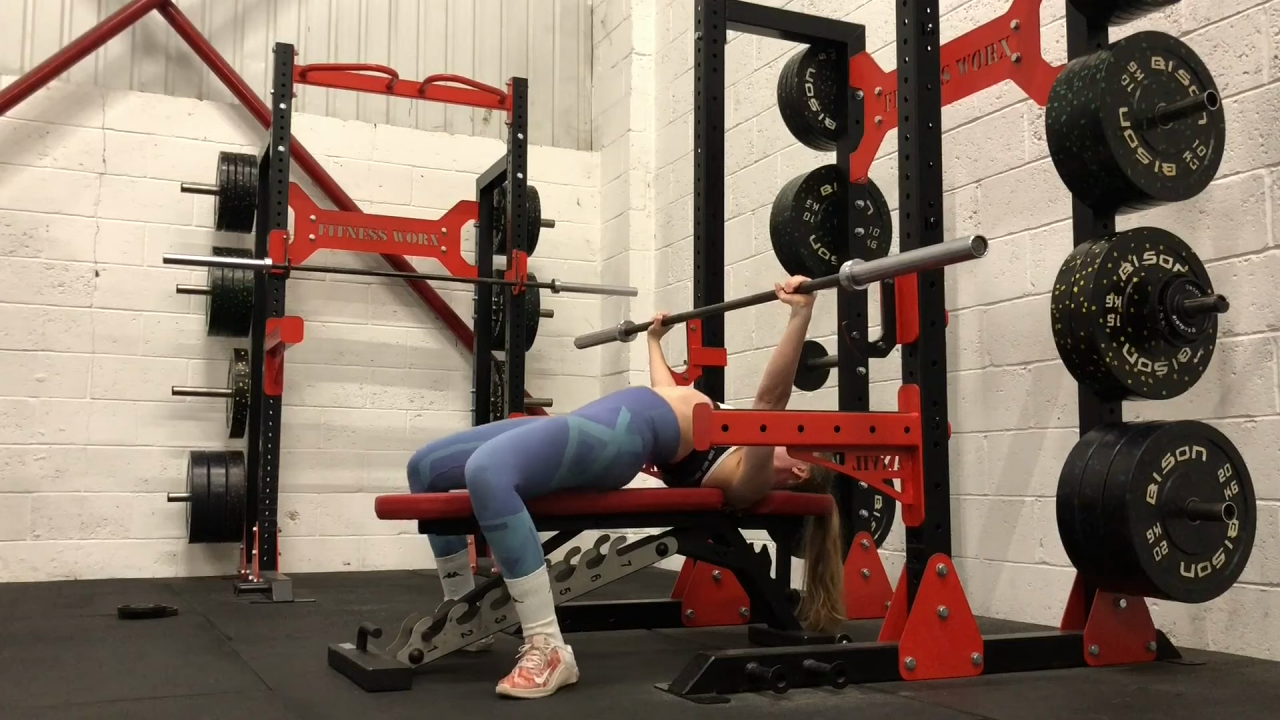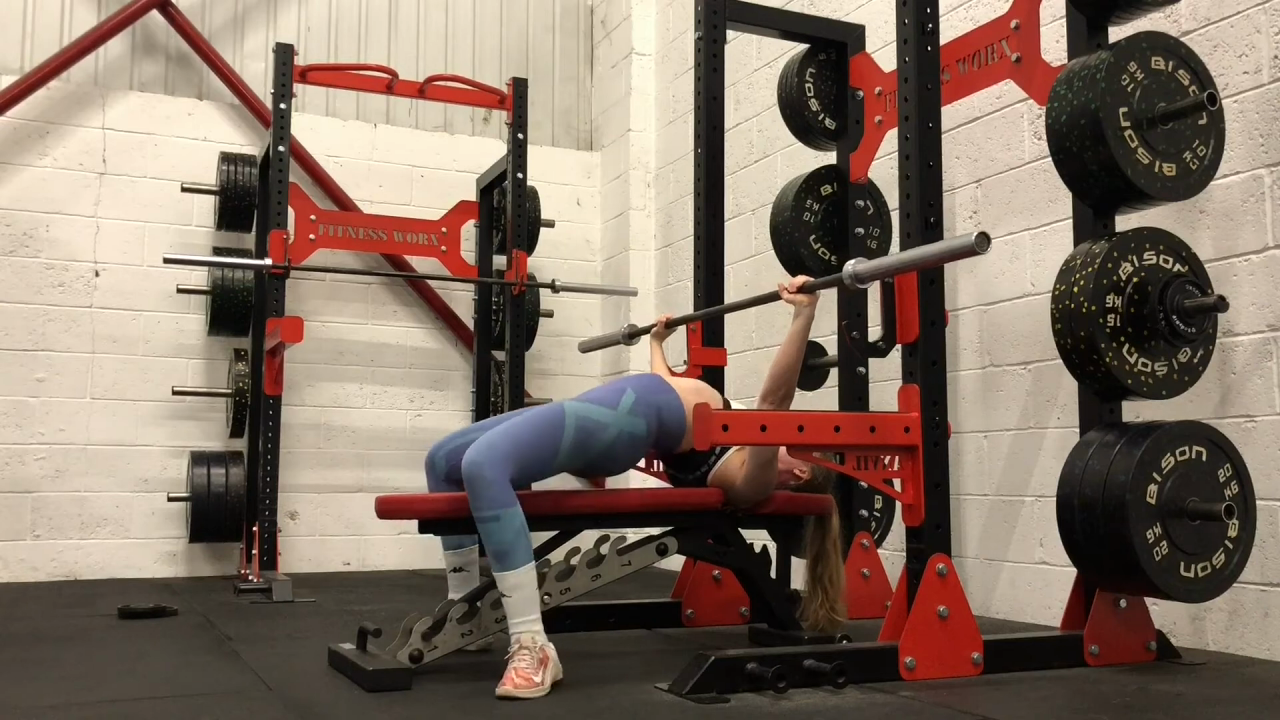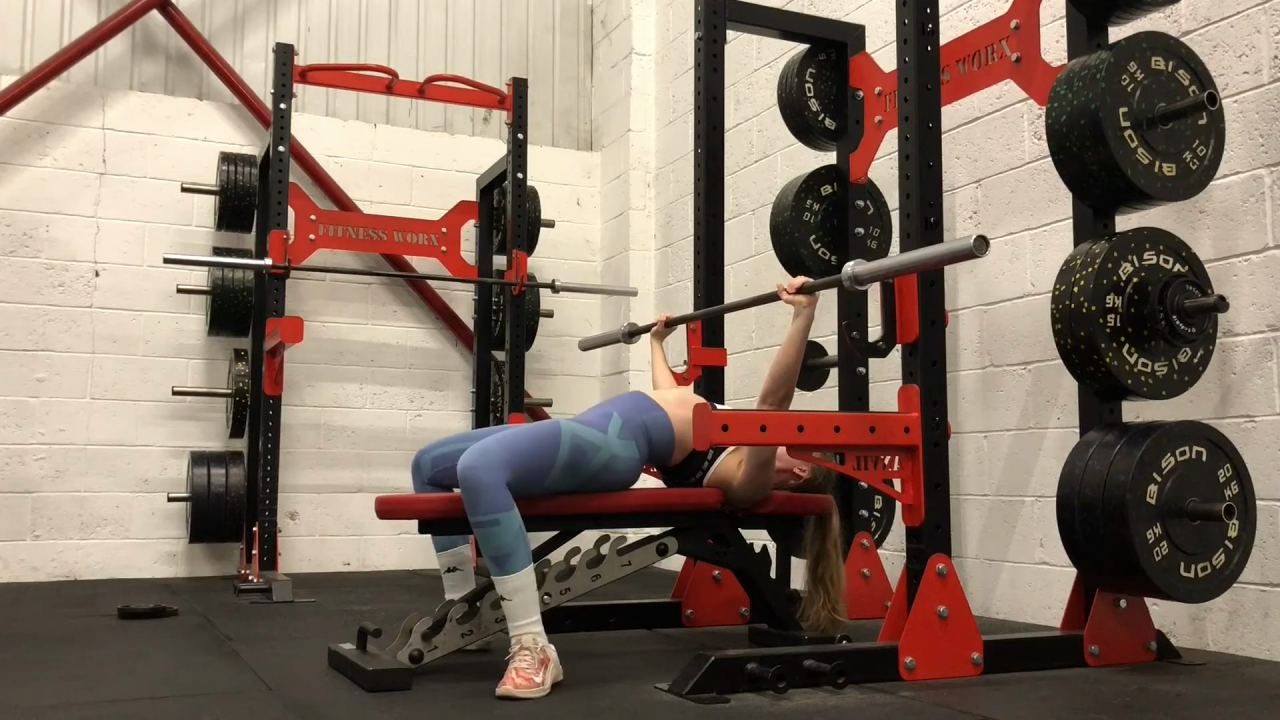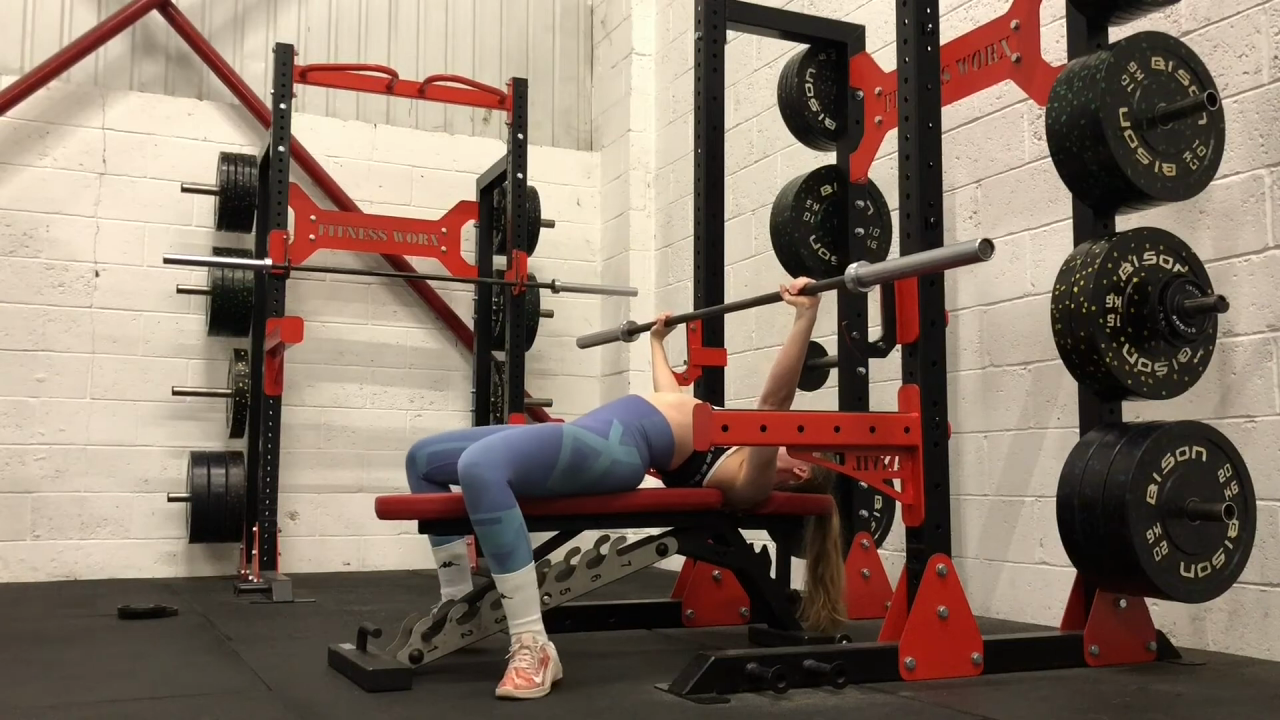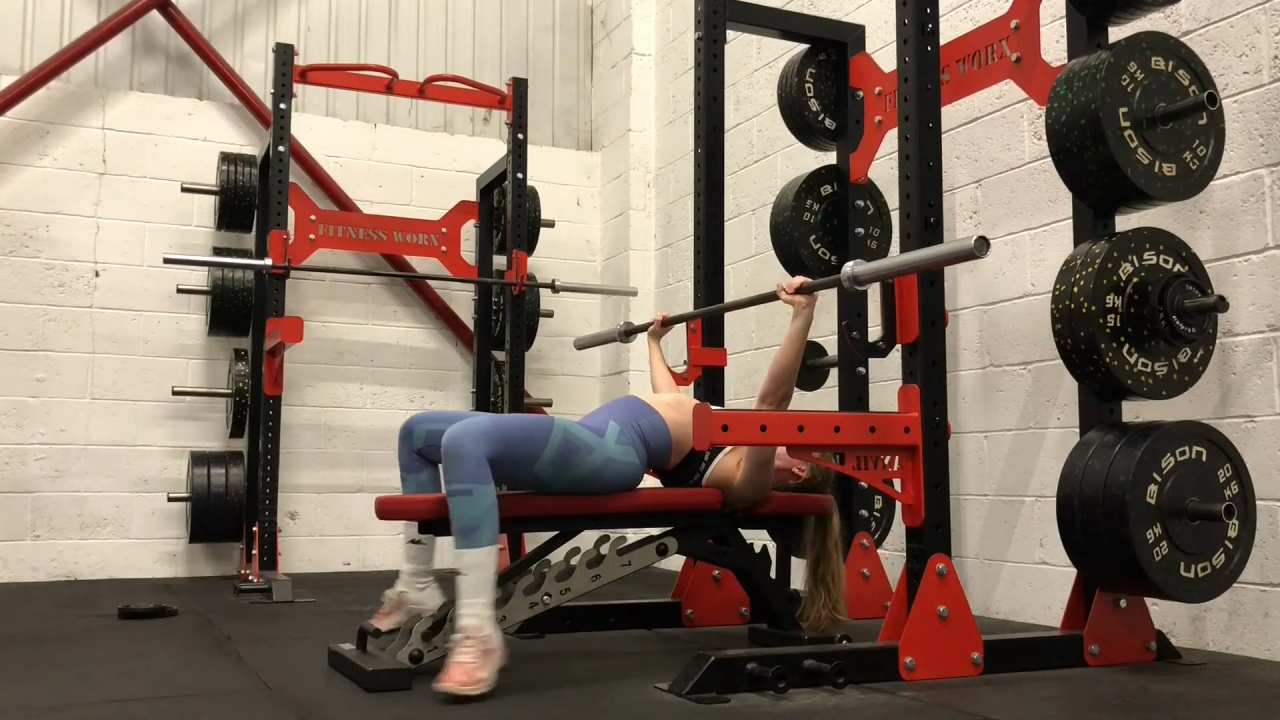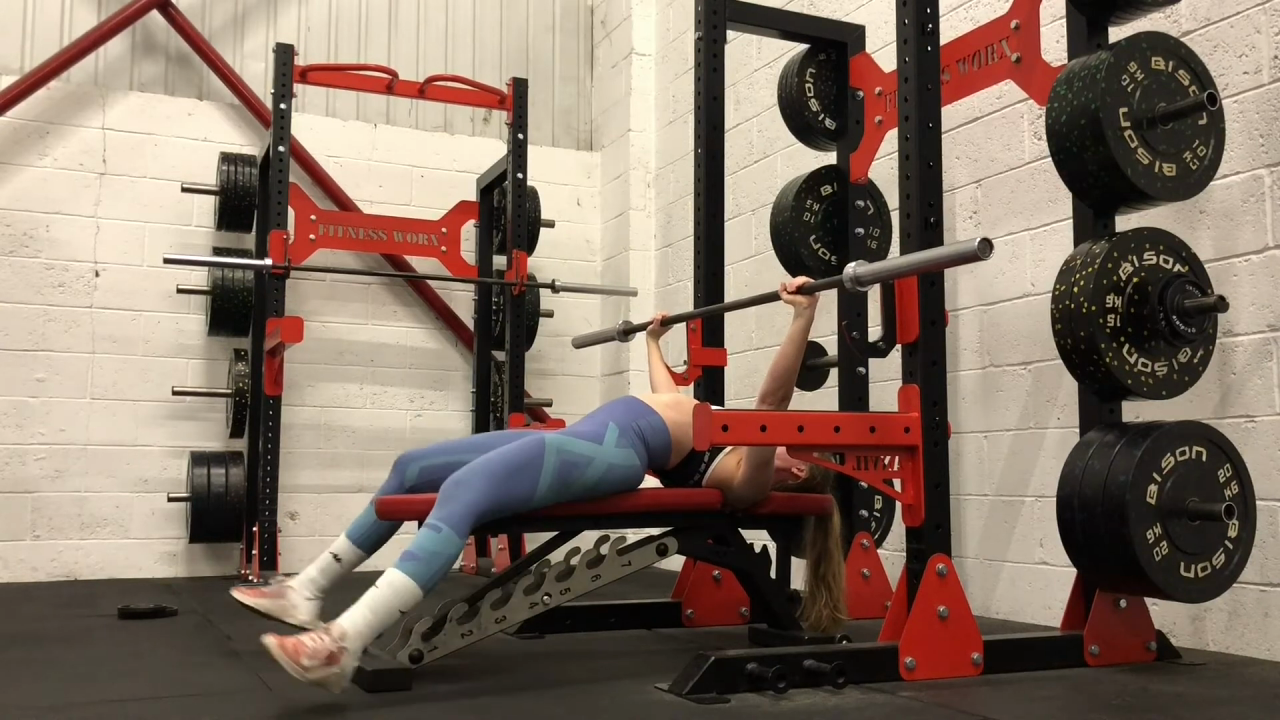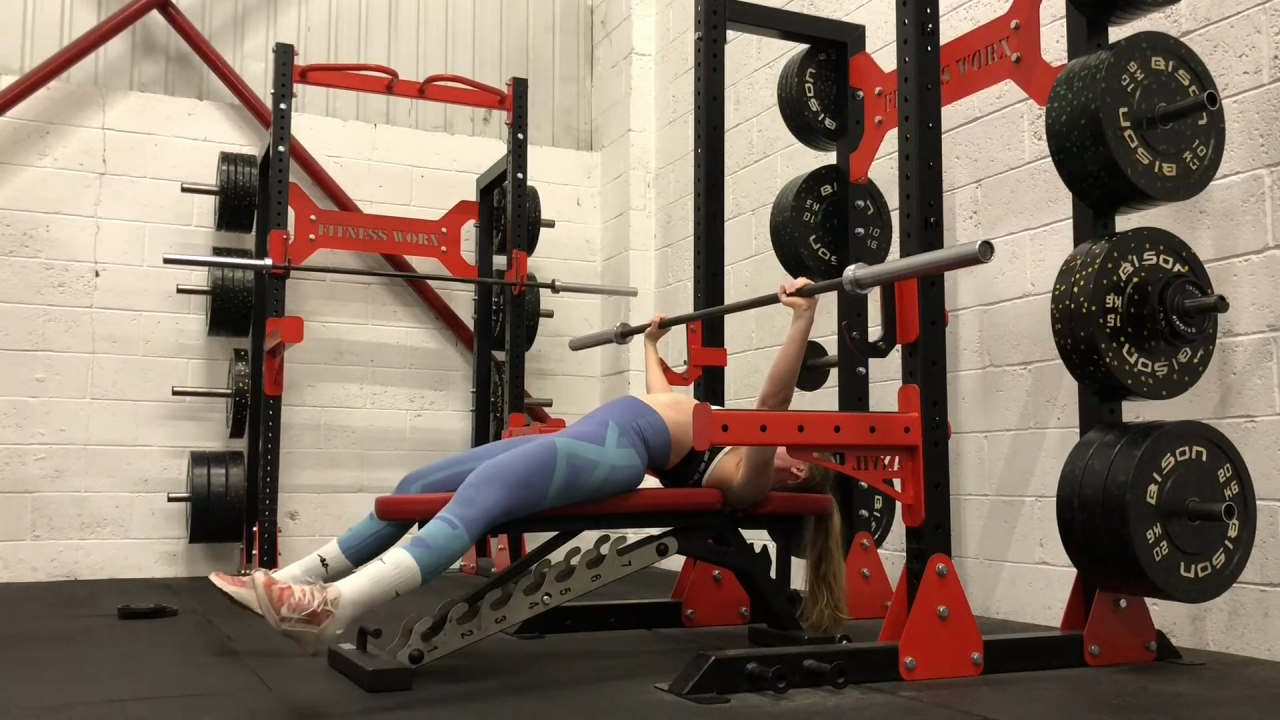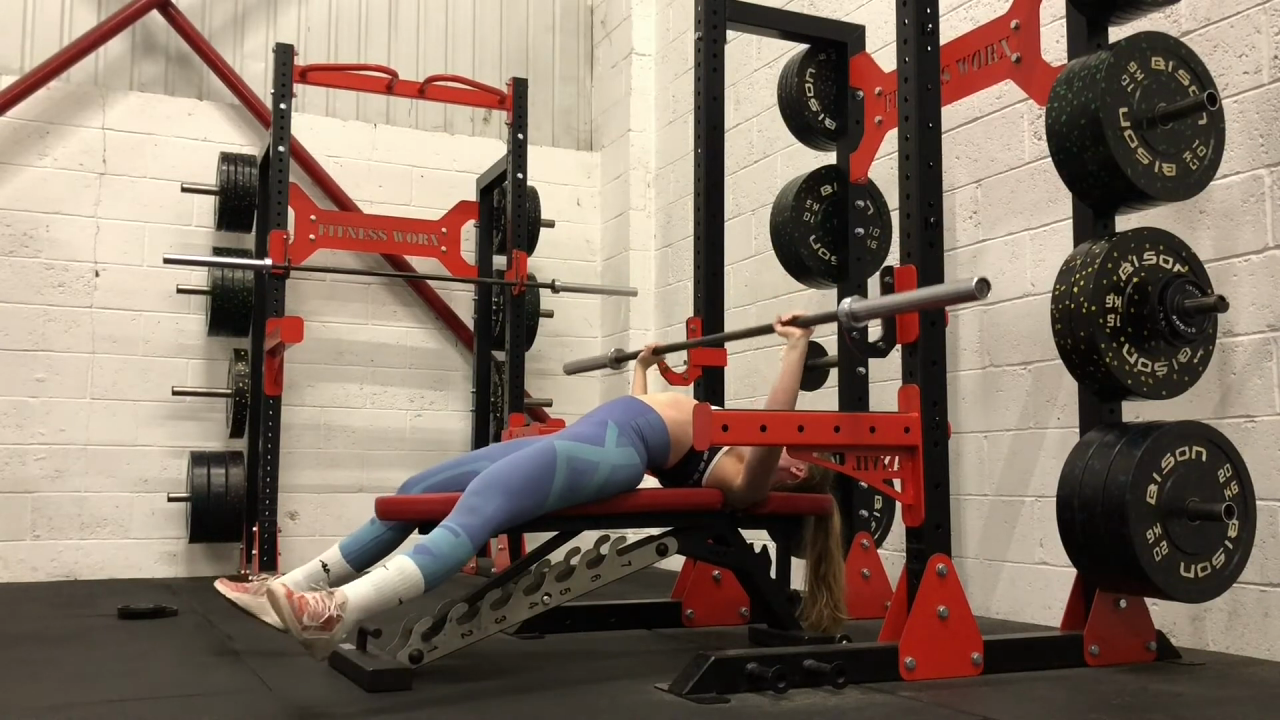
dt=0.3s
person 1, frame 1
left shoulder: (751, 479)
right shoulder: (722, 453)
left elbow: (770, 399)
right elbow: (664, 389)
left wrist: (800, 315)
right wrist: (654, 340)
left knee: (487, 473)
right knee: (427, 467)
left ankle: (547, 648)
person 1, frame 2
left shoulder: (754, 480)
right shoulder: (723, 454)
left elbow: (774, 399)
right elbow: (666, 386)
left wrist: (803, 315)
right wrist: (656, 342)
left knee: (482, 465)
right knee: (443, 462)
left ankle: (532, 649)
person 1, frame 3
left shoulder: (752, 478)
right shoulder: (723, 452)
left elbow: (774, 399)
right elbow: (669, 397)
left wrist: (803, 316)
right wrist: (657, 342)
left knee: (479, 468)
right knee: (429, 466)
left ankle: (533, 648)
person 1, frame 4
left shoulder: (752, 481)
right shoulder: (725, 452)
left elbow: (775, 401)
right elbow: (668, 398)
left wrist: (805, 316)
right wrist: (657, 341)
left knee: (481, 466)
right knee: (424, 459)
left ankle: (533, 647)
right ankle: (459, 605)
person 1, frame 5
left shoulder: (752, 477)
right shoulder: (733, 447)
left elbow: (773, 401)
right elbow: (664, 393)
left wrist: (801, 317)
right wrist: (653, 341)
left knee: (462, 441)
right knee: (420, 432)
left ankle: (478, 630)
right ankle: (417, 585)
person 1, frame 6
left shoulder: (749, 482)
right shoulder: (718, 446)
left elbow: (772, 401)
right elbow: (665, 397)
left wrist: (802, 318)
right wrist: (652, 340)
left knee: (459, 496)
right knee: (413, 467)
left ankle: (342, 642)
right ankle: (306, 592)
person 1, frame 7
left shoulder: (747, 482)
right shoulder: (723, 450)
left elbow: (773, 402)
right elbow: (658, 399)
left wrist: (803, 319)
right wrist: (651, 345)
left knee: (471, 504)
right knee: (415, 489)
left ankle: (330, 608)
right ankle: (292, 583)
person 1, frame 8
left shoulder: (746, 483)
right shoulder: (722, 459)
right elbow: (652, 416)
left wrist: (796, 347)
right wrist: (643, 368)
left knee: (475, 510)
right knee: (417, 493)
left ankle: (335, 613)
right ankle: (289, 588)
